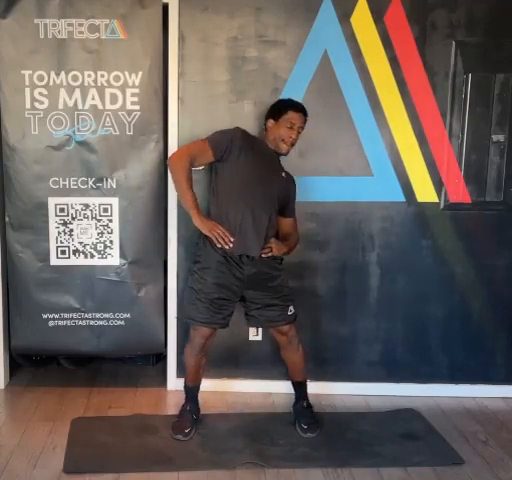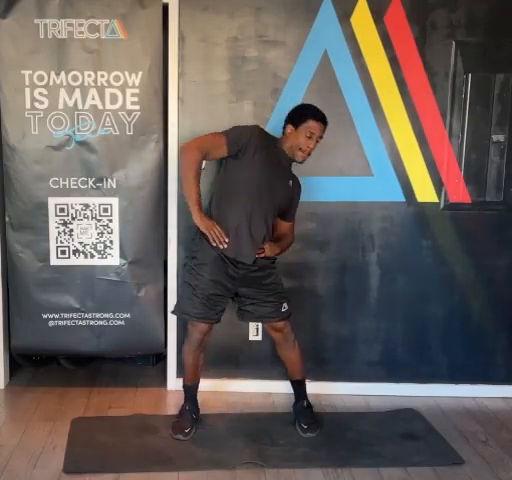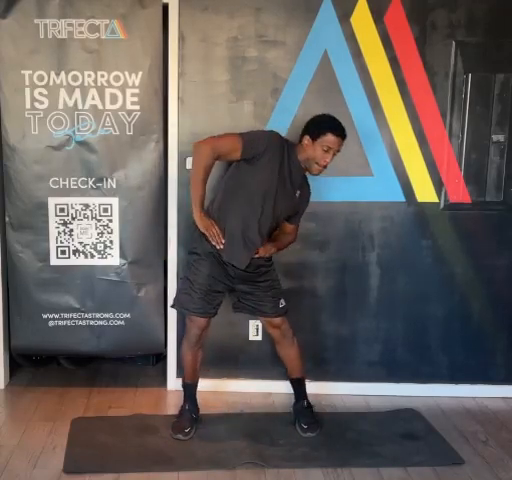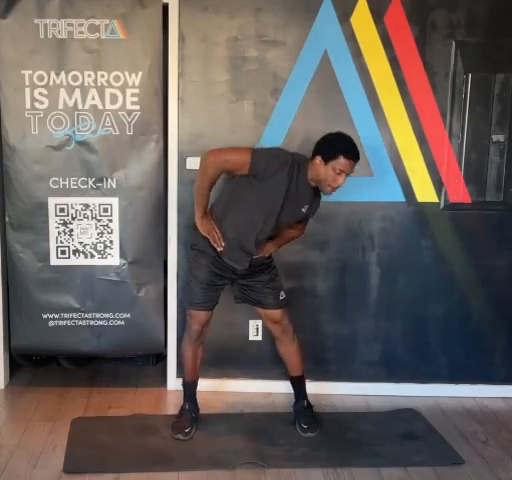
dt=0.2s
person 1, frame 1
left shoulder: (286, 179)
right shoulder: (236, 141)
left elbow: (290, 232)
right elbow: (179, 160)
left wrist: (283, 245)
right wrist: (198, 217)
left hip: (265, 265)
right hip: (219, 259)
left knee: (287, 334)
right knee: (200, 335)
left ankle: (302, 404)
right ankle: (190, 407)
person 1, frame 2
left shoulder: (292, 183)
right shoulder: (252, 139)
left elbow: (285, 231)
right elbow: (191, 150)
left wrist: (276, 246)
right wrist: (197, 213)
left hip: (258, 264)
right hip: (213, 256)
left knee: (283, 331)
right knee: (197, 332)
left ankle: (302, 403)
right ankle: (189, 407)
person 1, frame 3
left shoulder: (303, 190)
right shoulder: (270, 145)
right elbow: (205, 148)
left wrist: (272, 245)
right wrist: (198, 212)
left hip: (255, 262)
right hip: (210, 253)
left knee: (281, 328)
right knee: (195, 328)
left ankle: (302, 403)
right ankle: (189, 406)
person 1, frame 4
left shoulder: (313, 198)
right shoulder: (279, 163)
right elbow: (212, 160)
left wrist: (272, 244)
right wrist: (200, 217)
left hip: (255, 259)
right hip: (211, 249)
left knee: (280, 323)
right knee: (196, 324)
left ankle: (302, 402)
right ankle: (189, 406)
